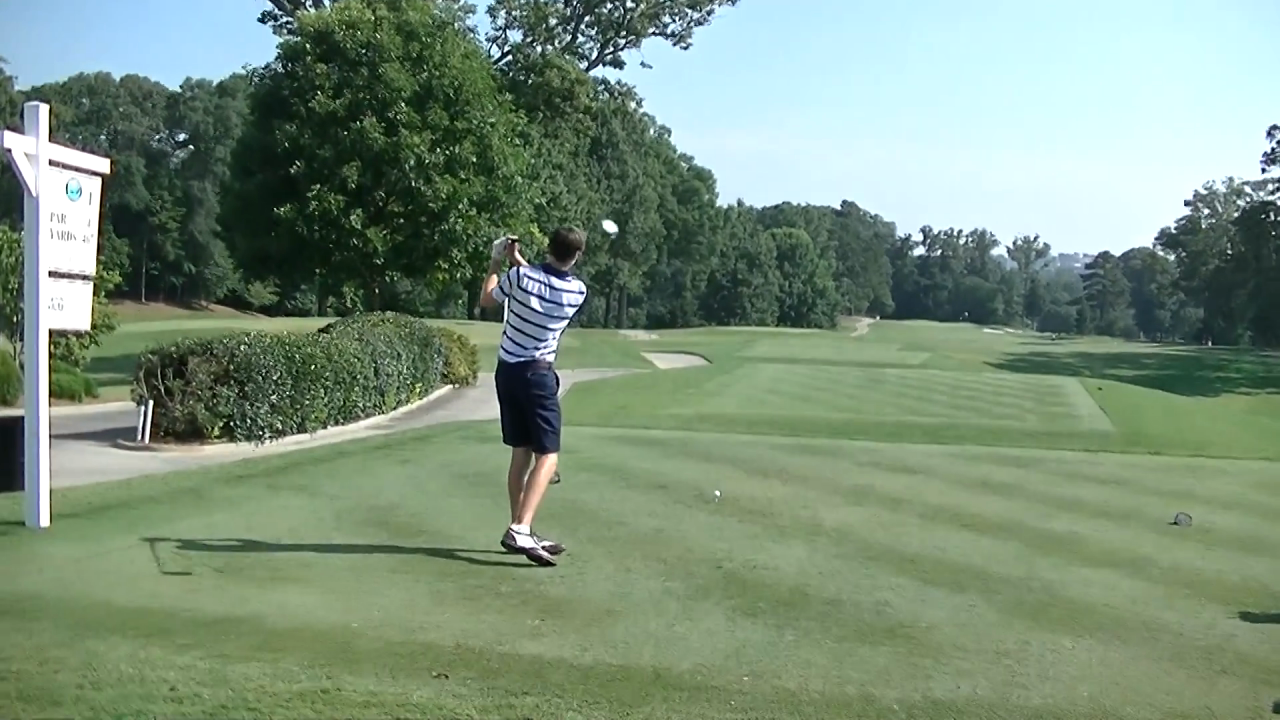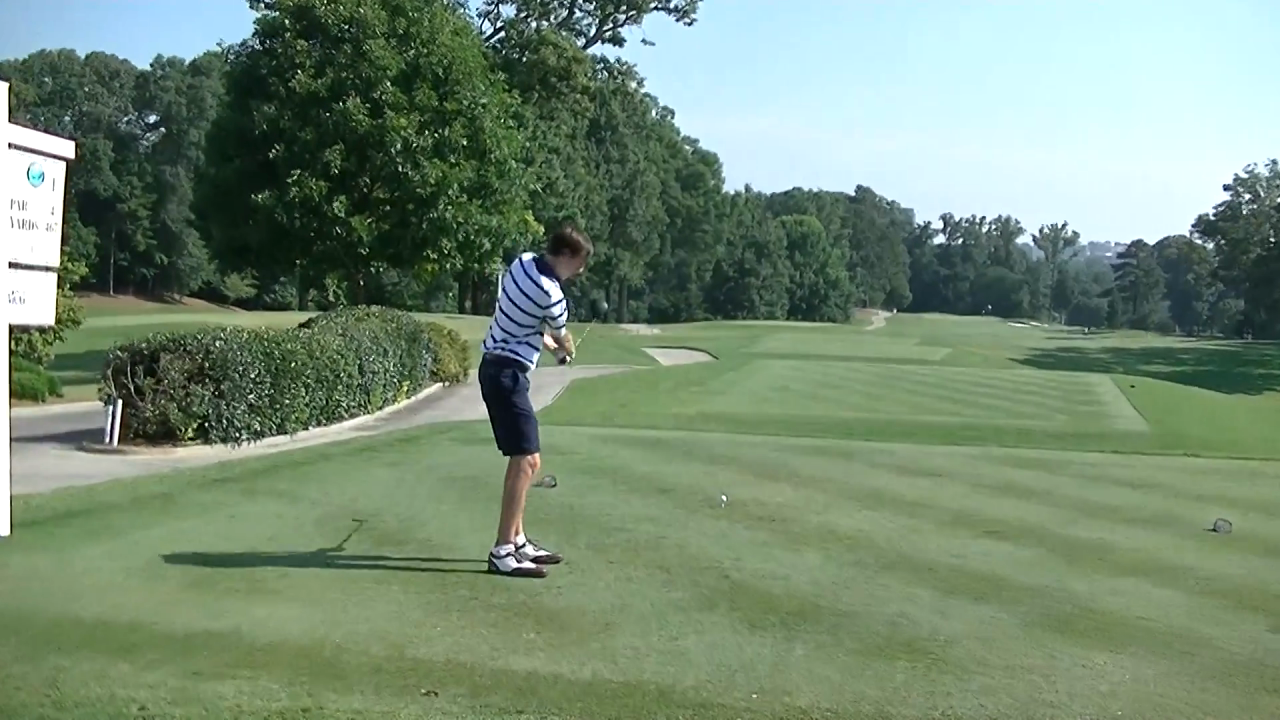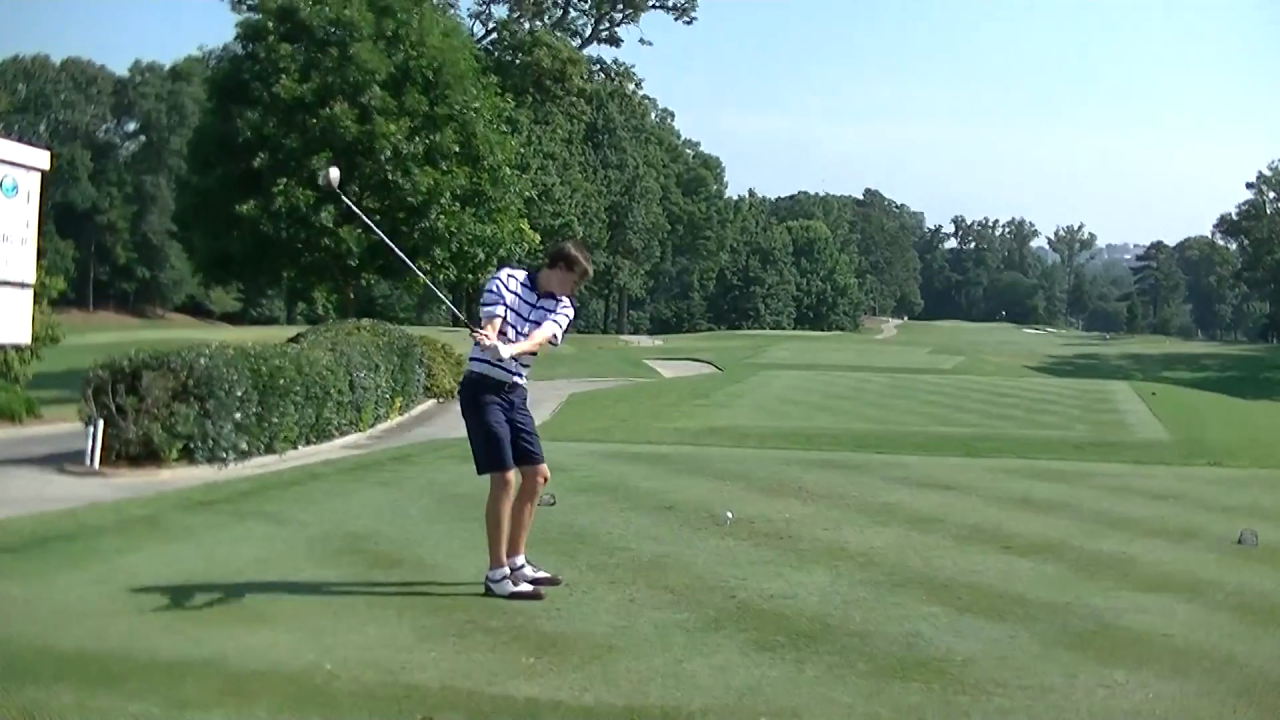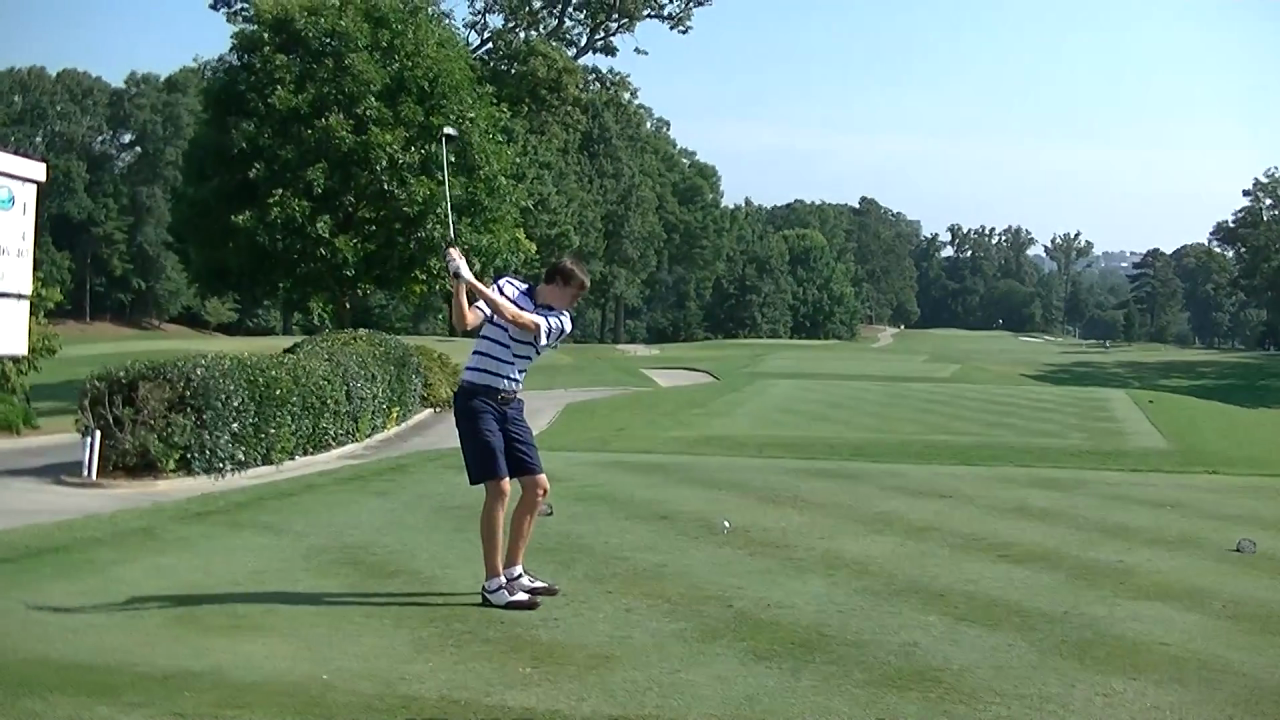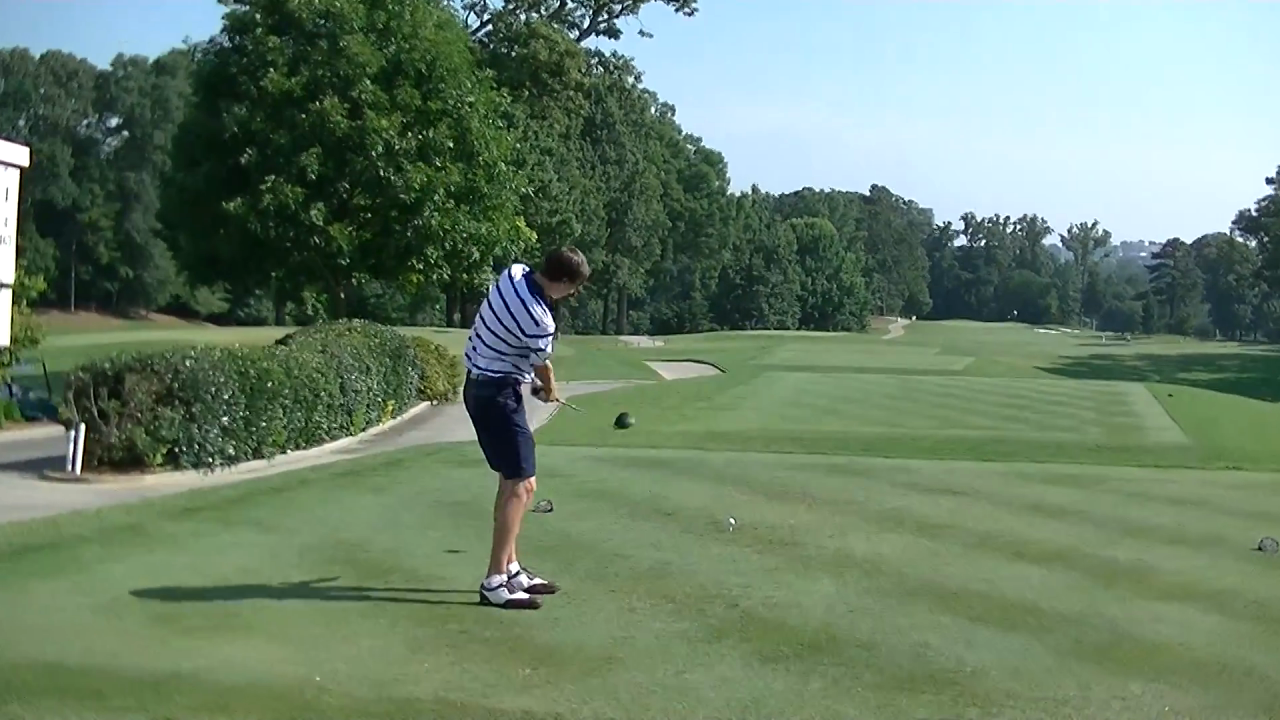
dt=0.4s
person 1, frame 1
left shoulder: (518, 275)
right shoulder: (578, 292)
left elbow: (485, 301)
left wrist: (496, 261)
right wrist: (516, 259)
left hip: (506, 371)
right hip: (537, 375)
left knee: (522, 453)
right knee: (547, 457)
left ankle: (519, 531)
right ankle: (519, 530)
person 1, frame 2
left shoulder: (524, 262)
right shoulder: (550, 295)
right elbow: (561, 342)
left wrist: (552, 343)
right wrist: (566, 350)
left hip: (505, 372)
right hip: (506, 374)
left knee: (525, 458)
right knee: (527, 461)
left ankle: (517, 541)
person 1, frame 3
left shoulder: (563, 309)
right shoulder: (505, 279)
left elbow: (538, 340)
right elbow: (488, 332)
left wrist: (509, 349)
right wrist: (488, 340)
left hip: (515, 393)
right hip: (481, 389)
left knee: (537, 475)
right knee: (505, 479)
person 1, frame 4
left shoulder: (560, 323)
right shoulder: (507, 287)
left elbow: (514, 317)
right elbow: (463, 323)
left wrist: (471, 282)
right wrist: (458, 279)
left hip: (509, 404)
right hip: (476, 400)
left knee: (537, 487)
right knee: (499, 488)
person 1, frame 5
right shoulder: (541, 323)
right elbow: (540, 368)
left wrist: (543, 380)
right wrist: (549, 388)
left hip: (479, 386)
right hip: (499, 394)
left knee: (512, 478)
right knee: (521, 486)
